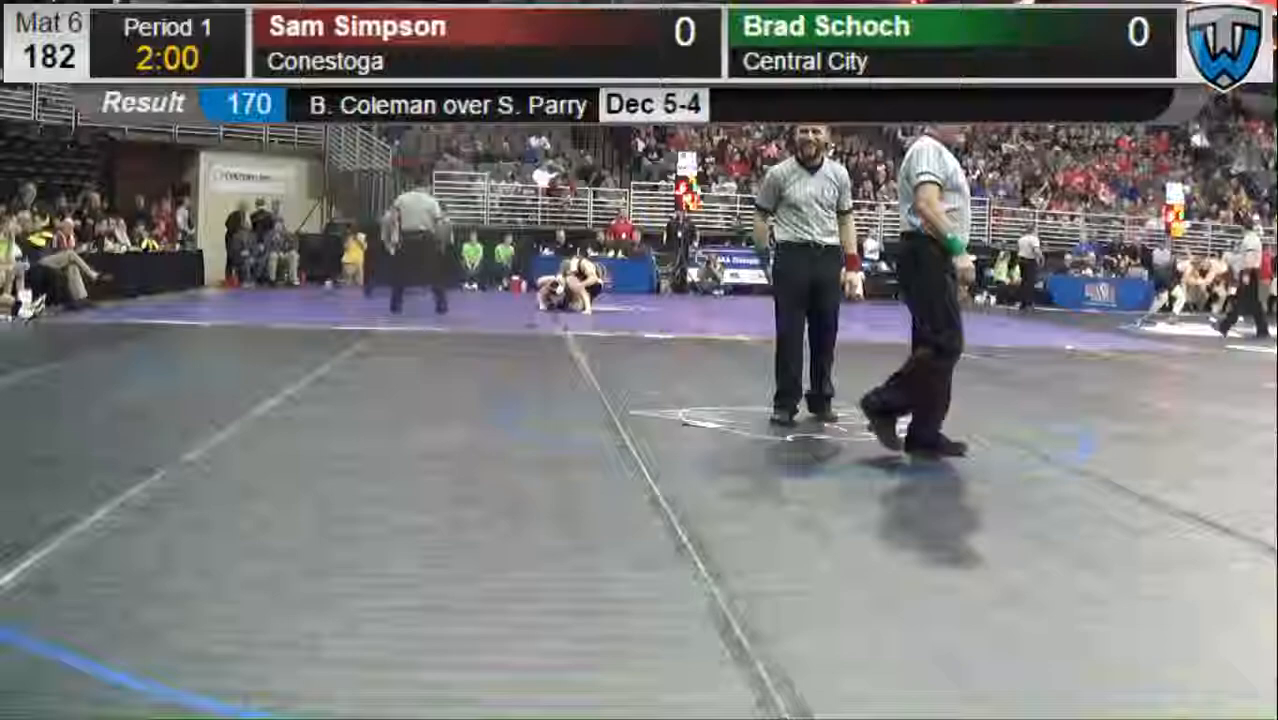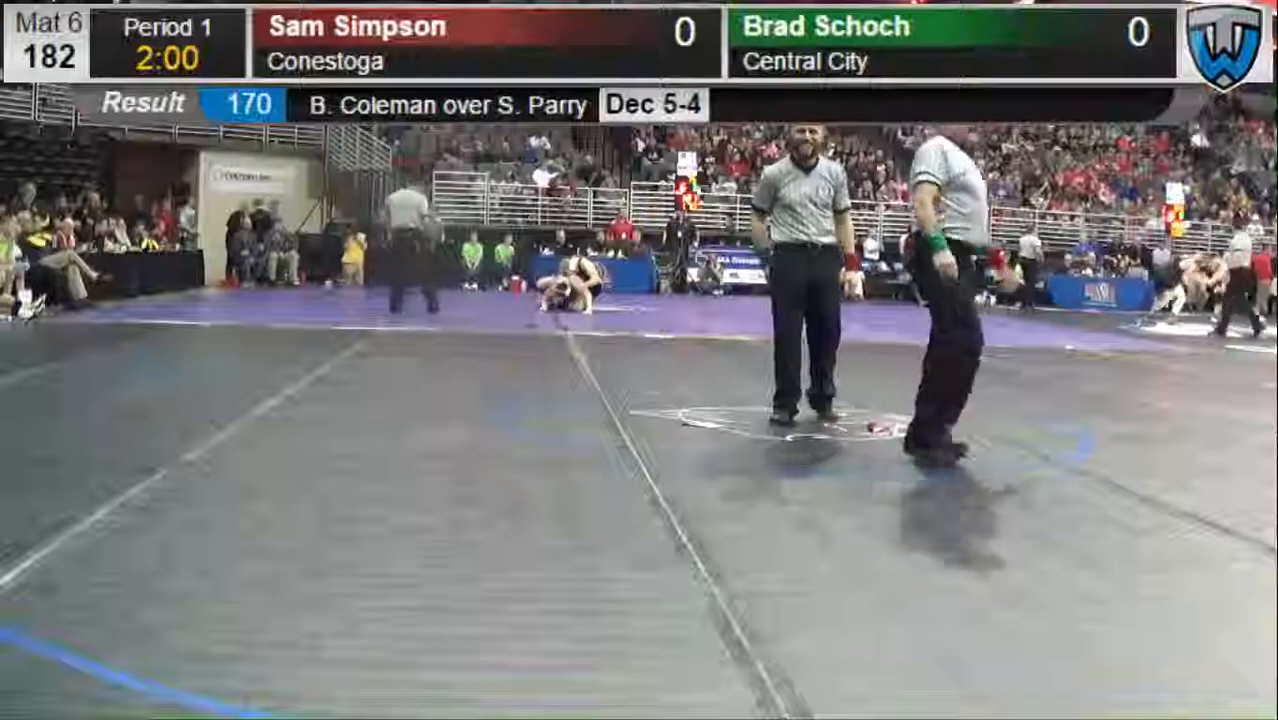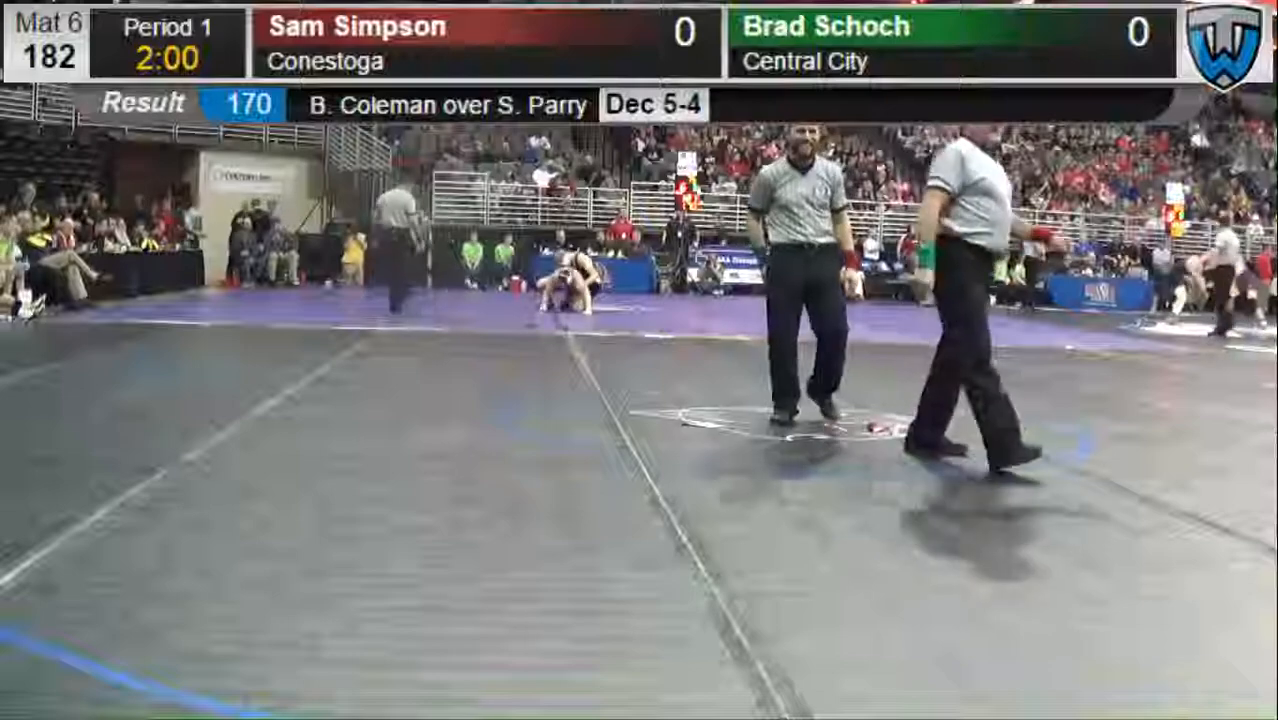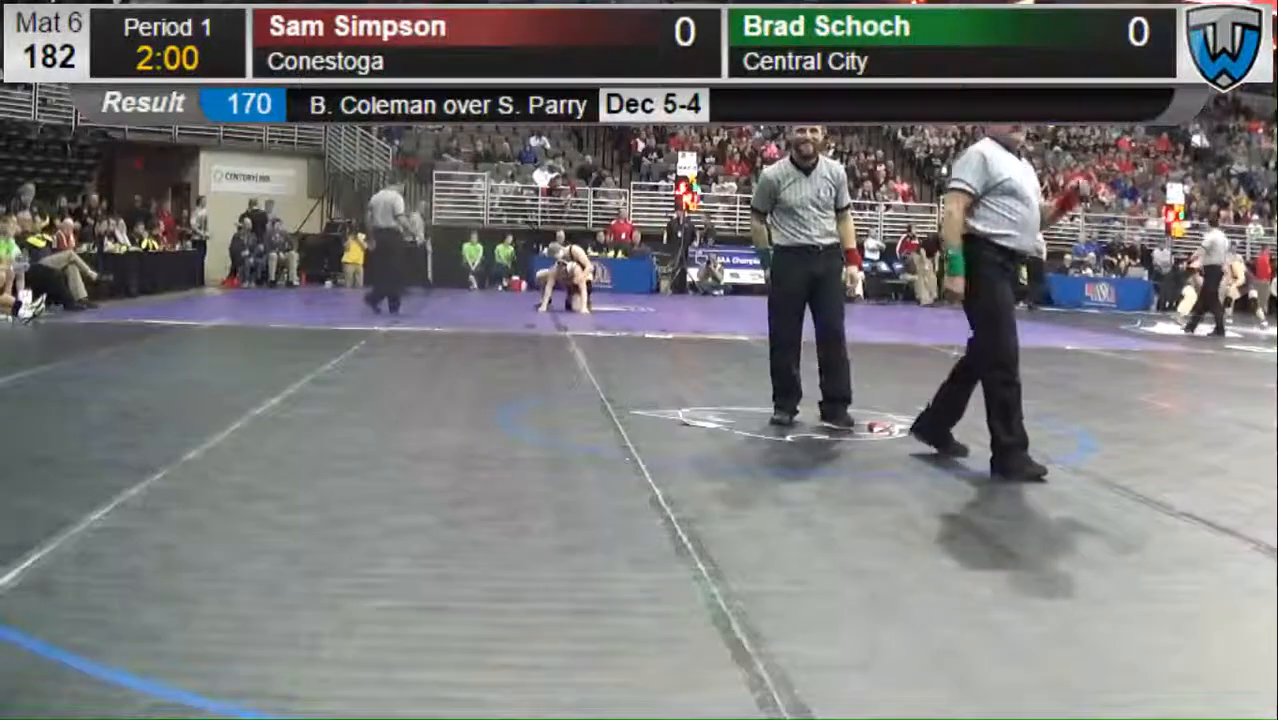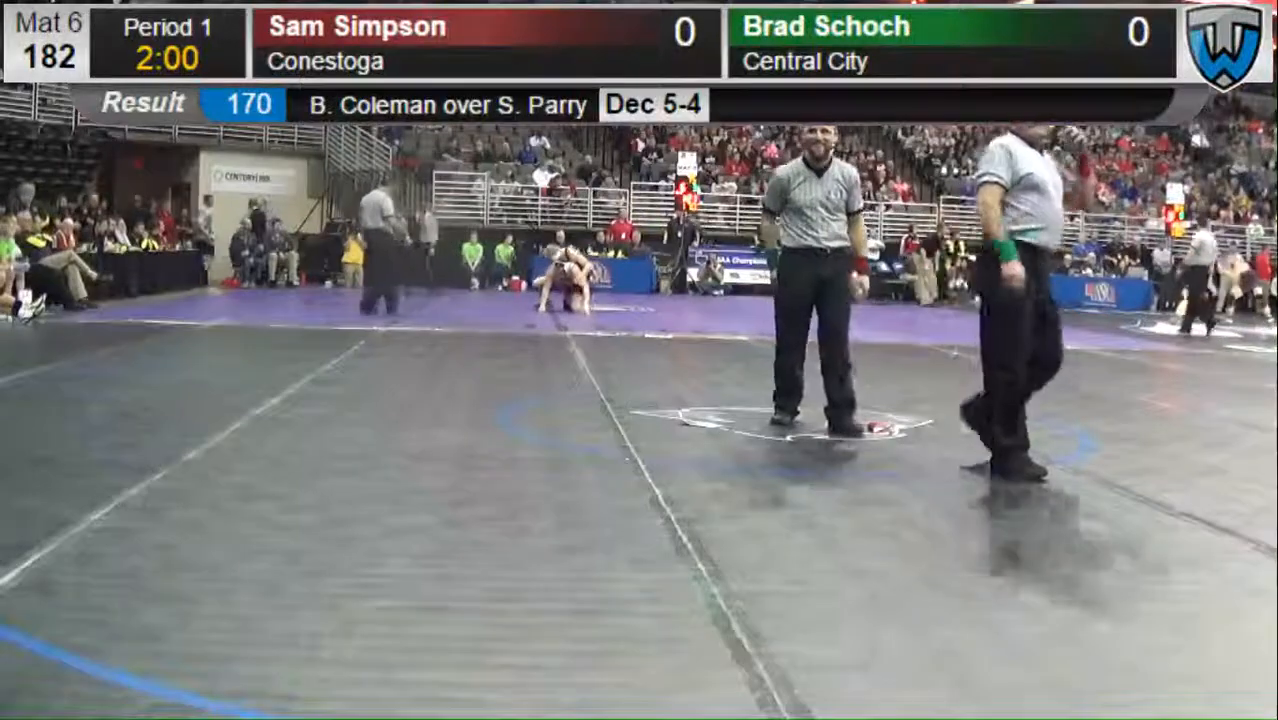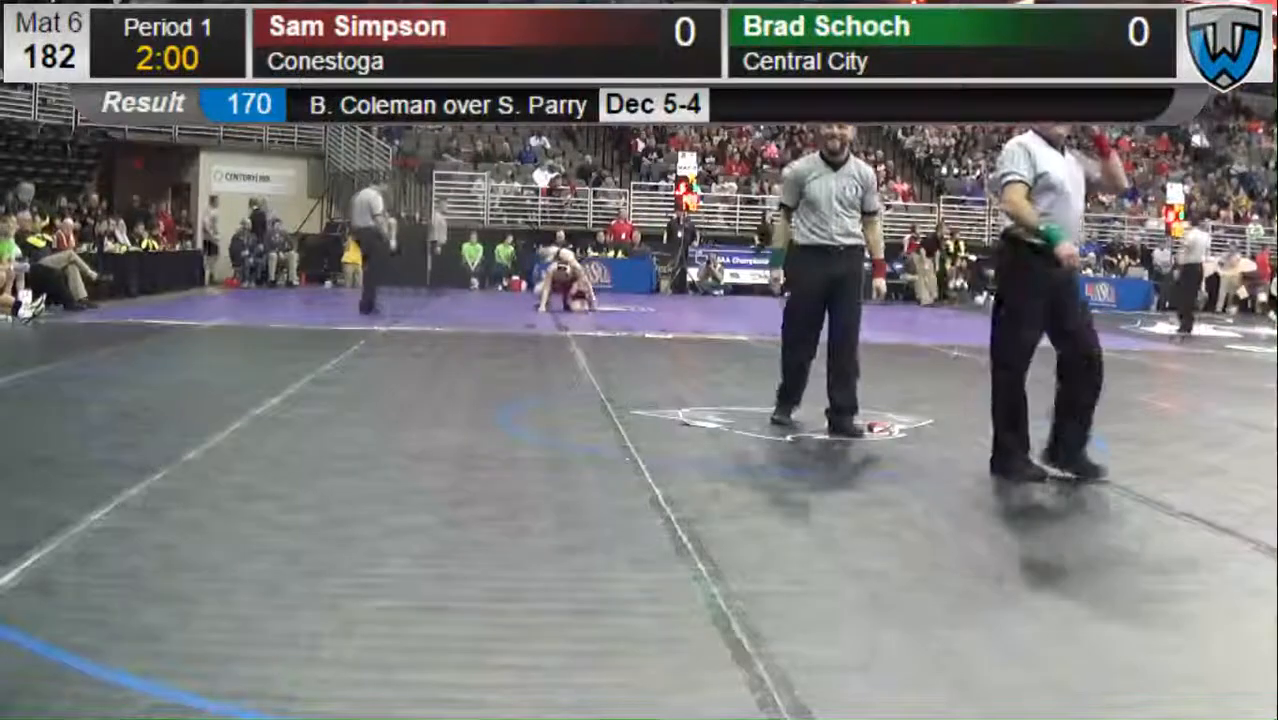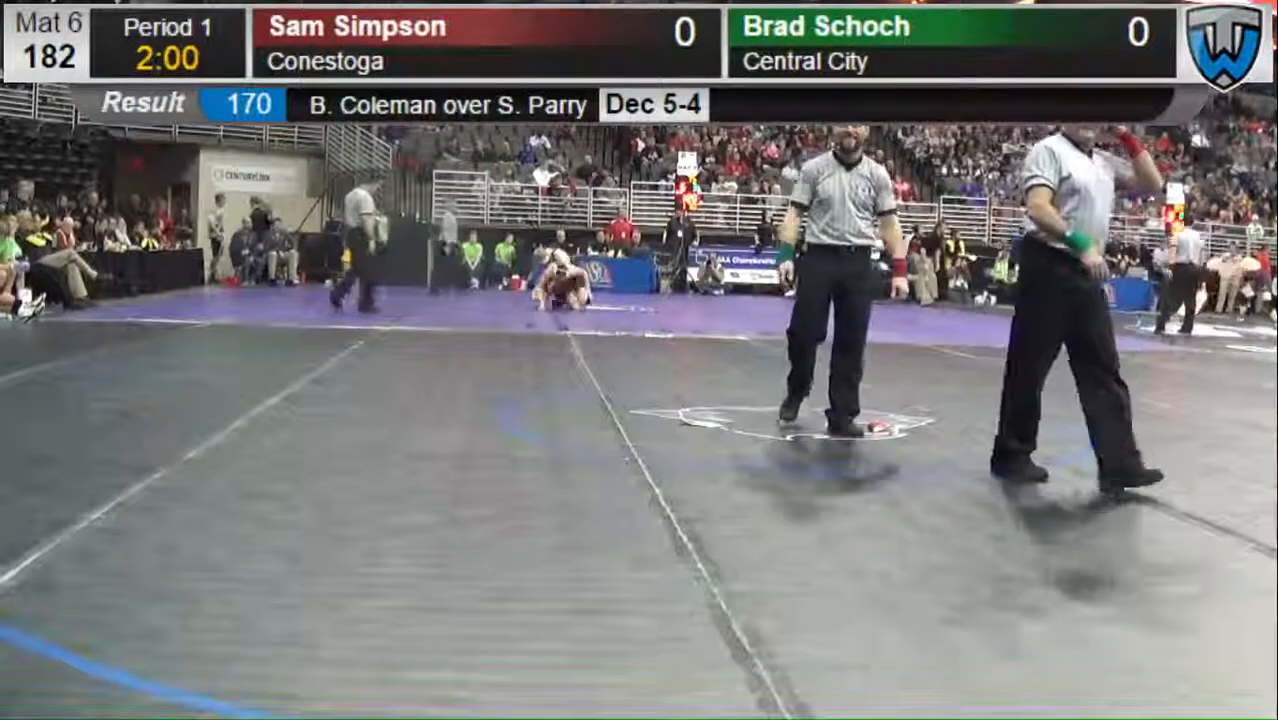
dt=0.2s
person 1, frame 1
left shoulder: (941, 154)
right shoulder: (929, 149)
right elbow: (927, 204)
left wrist: (953, 252)
right wrist: (957, 249)
left hip: (934, 258)
right hip: (928, 255)
left knee: (933, 343)
right knee: (946, 342)
left ankle: (924, 433)
right ankle: (885, 402)
person 1, frame 2
left shoulder: (960, 158)
right shoulder: (937, 150)
right elbow: (923, 202)
right wrist: (938, 248)
left hip: (956, 259)
right hip: (940, 259)
left knee: (948, 343)
right knee: (965, 342)
left ankle: (927, 432)
right ankle: (932, 431)
person 1, frame 3
left shoulder: (992, 165)
right shoulder: (957, 153)
left elbow: (1000, 220)
right elbow: (931, 208)
left wrist: (1040, 234)
left hip: (979, 264)
right hip: (959, 260)
left knee: (956, 352)
right knee: (975, 353)
left ankle: (926, 433)
right ankle: (1004, 446)
person 1, frame 4
left shoulder: (1023, 166)
right shoulder: (980, 155)
left elbow: (1039, 217)
right elbow: (954, 211)
left wrist: (1069, 199)
right wrist: (955, 268)
left hip: (1011, 266)
right hip: (986, 264)
left knee: (986, 355)
right knee: (1001, 359)
left ankle: (935, 423)
right ankle: (1009, 453)
person 1, frame 5
left shoulder: (1048, 160)
right shoulder: (1004, 149)
left elbow: (1083, 200)
right elbow: (987, 205)
left wrist: (1083, 160)
right wrist: (1007, 256)
left hip: (1038, 265)
right hip: (1008, 263)
left knee: (1047, 355)
right knee: (1007, 358)
left ankle: (984, 411)
right ankle: (1008, 454)
person 1, frame 6
left shoulder: (1073, 158)
right shoulder: (1023, 148)
left elbow: (1118, 185)
right elbow: (1013, 203)
left wrist: (1100, 140)
right wrist: (1055, 238)
left hip: (1062, 266)
right hip: (1025, 262)
left knee: (1085, 358)
right knee: (1013, 361)
left ankle: (1066, 448)
right ankle: (1010, 455)
person 1, frame 7
left shoulder: (1104, 161)
right shoulder: (1049, 151)
left elbow: (1150, 183)
right elbow: (1039, 207)
left wrist: (1129, 140)
right wrist: (1082, 246)
left hip: (1086, 272)
right hip: (1051, 267)
left knee: (1103, 369)
right knee: (1029, 365)
left ankle: (1119, 464)
right ankle: (1011, 454)
person 2, frame 1
left shoulder: (839, 174)
right shoulder: (779, 174)
left elbow: (845, 222)
right elbow: (761, 218)
left wrist: (851, 264)
right wrist: (765, 259)
left hip: (828, 259)
right hip: (792, 257)
left knee: (825, 334)
right knee: (789, 334)
left ankle: (821, 400)
right ankle: (785, 403)
person 2, frame 2
left shoulder: (835, 173)
right shoulder: (774, 174)
left elbow: (843, 220)
right elbow: (758, 218)
right wrist: (766, 258)
left hip: (826, 258)
right hip: (788, 258)
left knee: (828, 333)
right knee: (787, 335)
left ankle: (821, 398)
right ankle: (785, 403)
person 2, frame 3
left shoulder: (831, 172)
right shoulder: (770, 175)
left elbow: (840, 218)
right elbow: (754, 218)
left wrist: (849, 261)
right wrist: (763, 257)
left hip: (824, 258)
right hip: (786, 258)
left knee: (835, 331)
right knee: (782, 335)
left ankle: (822, 390)
right ankle: (784, 403)
person 2, frame 4
left shoulder: (835, 172)
right shoulder: (773, 175)
left elbow: (843, 217)
right elbow: (757, 219)
left wrist: (851, 260)
right wrist: (767, 260)
left hip: (827, 259)
right hip: (789, 259)
left knee: (833, 334)
right knee: (784, 337)
left ankle: (835, 406)
right ankle: (784, 404)
person 2, frame 5
left shoulder: (848, 175)
right shoulder: (785, 175)
left elbow: (855, 223)
right elbow: (769, 220)
left wrist: (862, 267)
right wrist: (774, 261)
left hip: (836, 262)
right hip: (796, 261)
left knee: (836, 339)
right knee: (790, 338)
left ankle: (840, 414)
right ankle: (786, 405)
person 2, frame 6
left shoulder: (864, 173)
right shoulder: (800, 170)
left elbow: (871, 224)
right elbow: (785, 217)
left wrist: (879, 270)
right wrist: (777, 262)
left hip: (848, 261)
right hip: (808, 258)
left knee: (845, 341)
right knee: (798, 334)
left ankle: (841, 415)
right ankle: (787, 401)
person 2, frame 7
left shoulder: (877, 174)
right shoulder: (814, 169)
left elbow: (890, 222)
right elbow: (794, 214)
left wrist: (899, 268)
right wrist: (786, 256)
left hip: (859, 262)
right hip: (819, 258)
left knee: (851, 342)
right knee: (803, 331)
left ankle: (841, 415)
right ankle: (795, 393)
